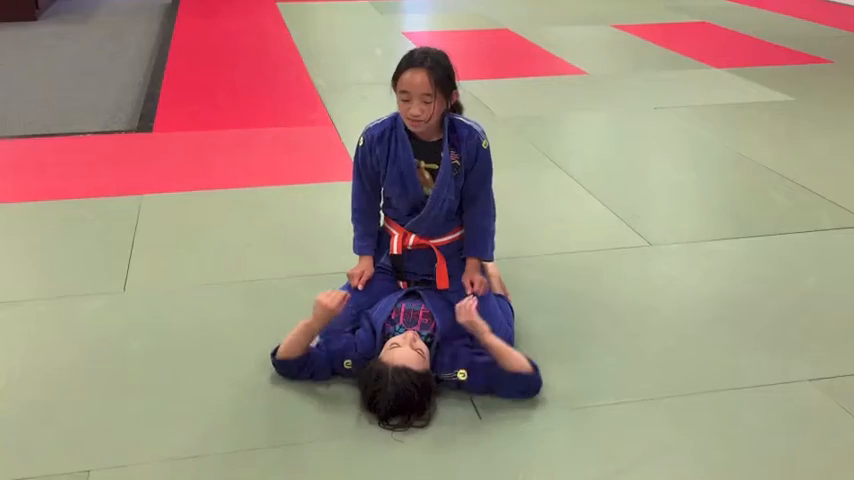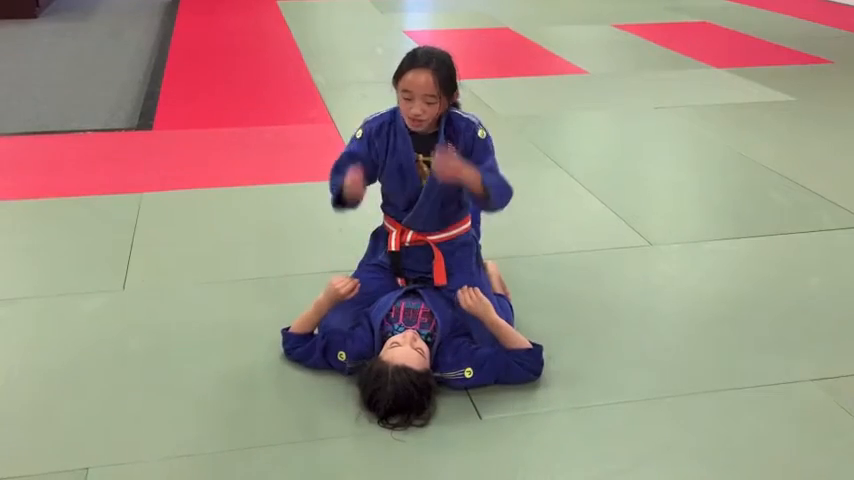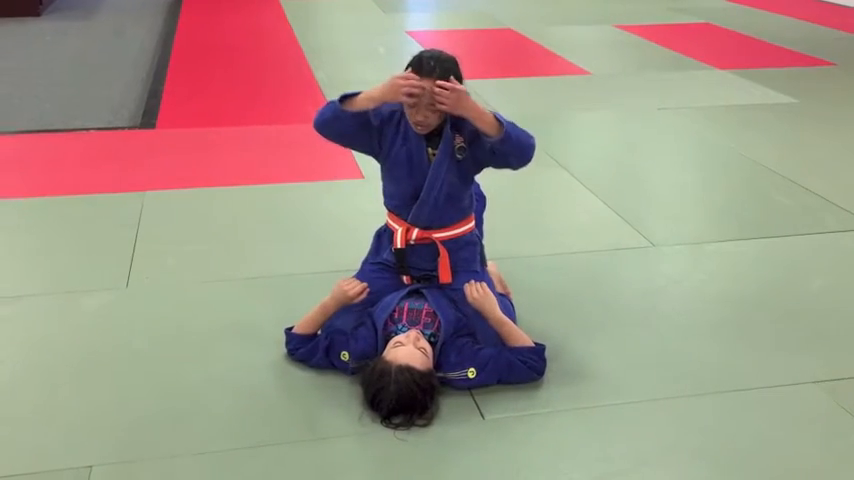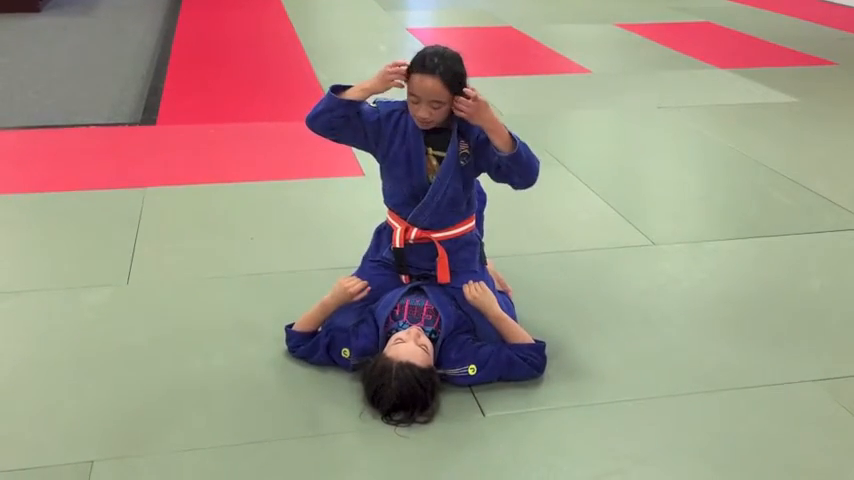
dt=0.4s
person 1, frame 1
left shoulder: (471, 141)
right shoulder: (376, 139)
left elbow: (480, 207)
right elbow: (365, 202)
left wrist: (474, 265)
right wrist: (365, 255)
left hip: (453, 253)
right hip: (395, 249)
person 1, frame 2
left shoulder: (467, 131)
right shoulder: (378, 130)
left elbow: (497, 194)
right elbow: (341, 179)
left wrist: (466, 175)
right wrist: (350, 188)
left hip: (453, 249)
right hip: (394, 245)
left knee: (488, 338)
person 1, frame 3
left shoulder: (469, 130)
right shoulder: (388, 123)
left elbow: (521, 153)
right elbow: (326, 123)
left wrist: (474, 112)
right wrist: (378, 97)
left hip: (456, 252)
right hip: (396, 247)
person 1, frame 4
left shoulder: (474, 130)
right shoulder: (389, 119)
left elbow: (525, 174)
right elbow: (320, 121)
left wrist: (490, 123)
right wrist: (369, 88)
left hip: (456, 249)
right hip: (396, 245)
left knee: (493, 335)
right knee: (342, 330)
left ankle: (485, 275)
person 2, frame 1
left shoulder: (360, 352)
right shoulder: (450, 364)
left elbow: (287, 363)
right elbow: (528, 381)
left wrist: (314, 321)
right wrist: (483, 334)
right ankle: (489, 273)
person 2, frame 2
left shoulder: (358, 351)
right shoulder: (452, 364)
left elbow: (295, 343)
right elbow: (530, 363)
left wrist: (326, 300)
right wrist: (488, 316)
right ankle: (488, 273)
person 2, frame 3
left shoulder: (360, 351)
right shoulder: (455, 365)
left elbow: (298, 343)
right elbow: (533, 362)
left wrist: (332, 302)
right wrist: (493, 313)
person 2, frame 4
left shoulder: (361, 347)
right shoulder: (458, 362)
left elbow: (298, 339)
right elbow: (533, 358)
left wrist: (332, 300)
right wrist: (492, 309)
